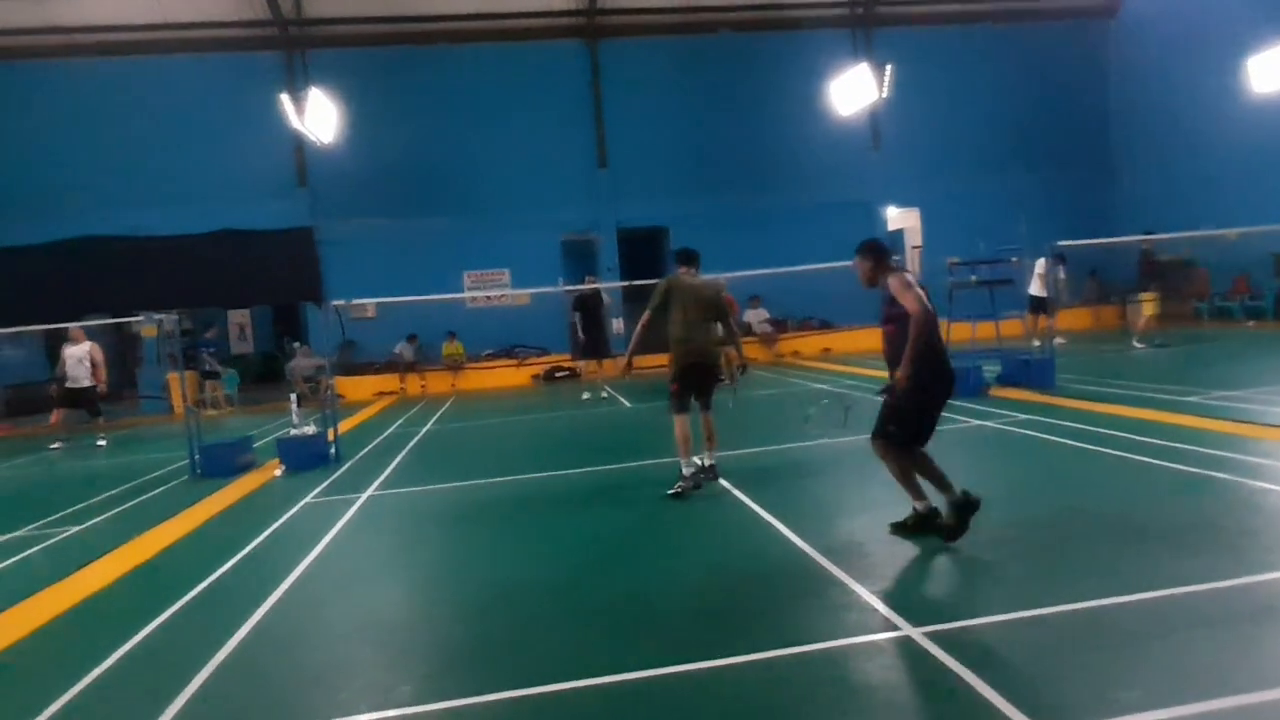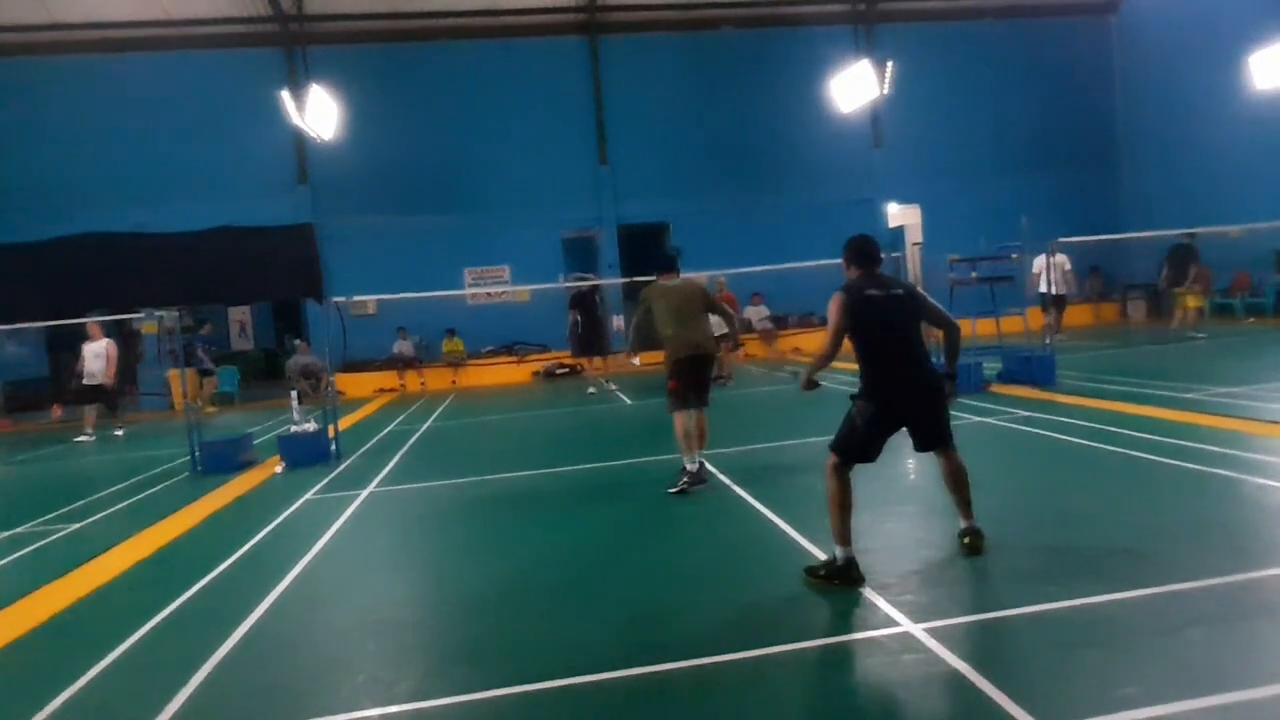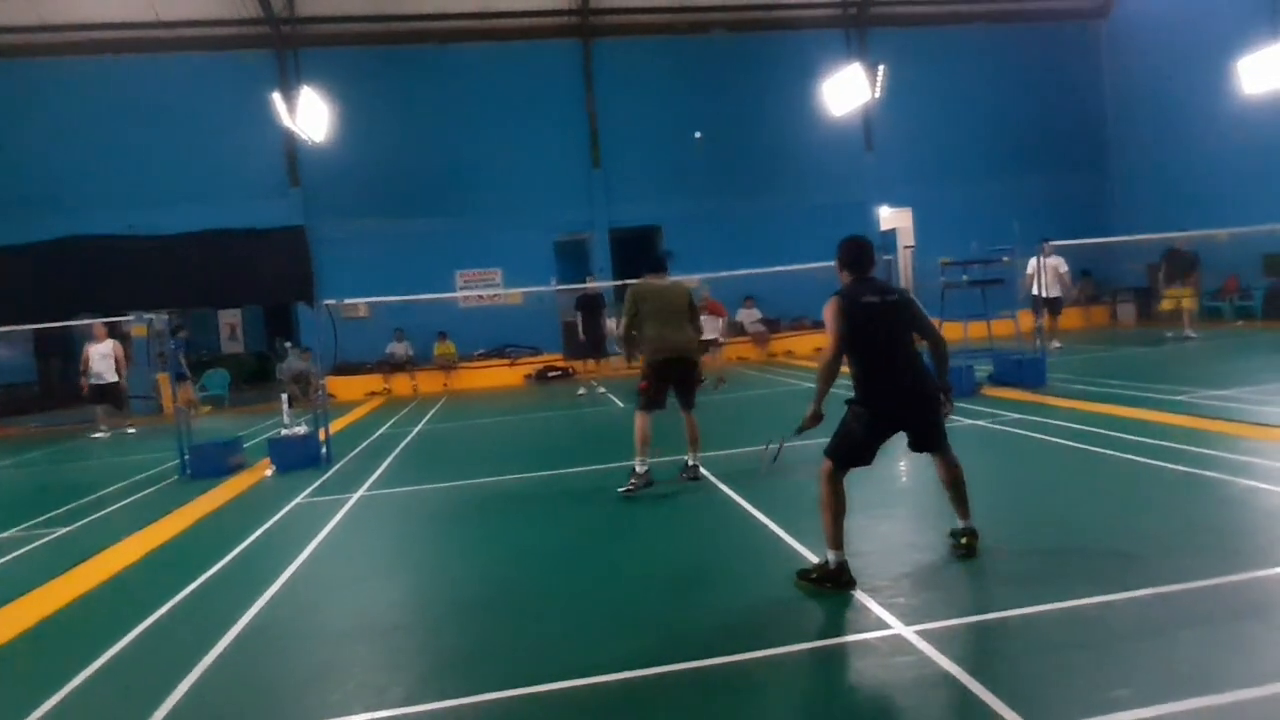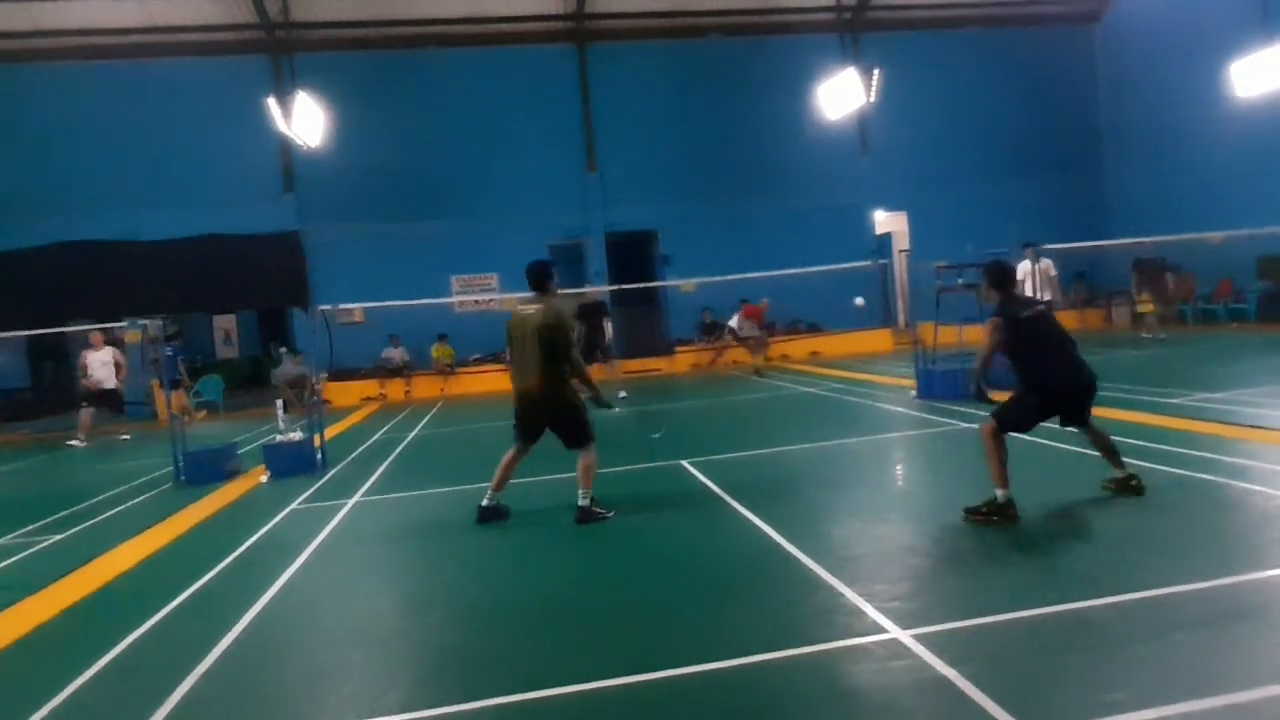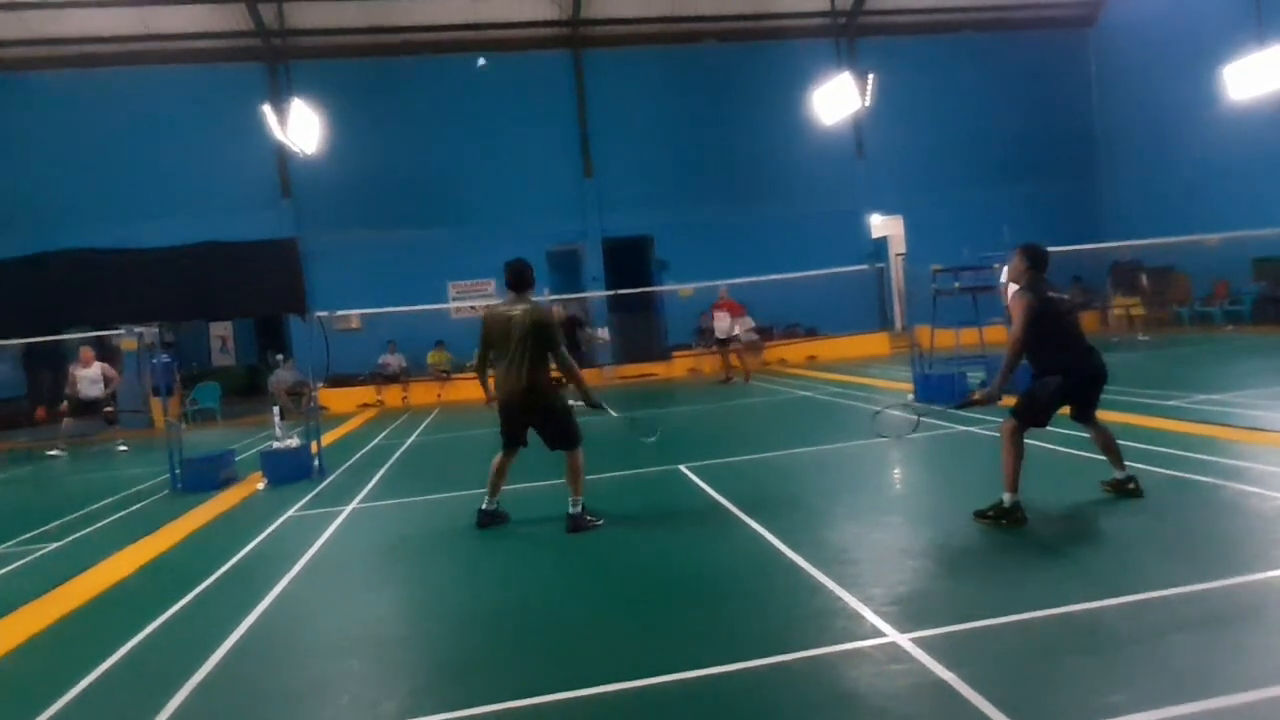
dt=1s
person 1, frame 1
left shoulder: (898, 280)
right shoulder: (892, 288)
left elbow: (923, 314)
left wrist: (907, 366)
right wrist: (901, 373)
left hip: (927, 379)
right hip: (911, 381)
left knee: (901, 446)
right knee: (883, 444)
left ankle: (957, 500)
right ankle: (925, 511)
person 1, frame 2
left shoulder: (844, 297)
right shoulder: (907, 291)
left elbow: (831, 348)
right elbow: (951, 328)
left wrist: (809, 374)
right wrist: (949, 376)
left hip: (879, 395)
right hip: (925, 387)
left knee: (837, 467)
right knee: (946, 451)
left ankle: (843, 561)
right ankle: (970, 530)
person 1, frame 3
left shoulder: (838, 303)
right shoulder: (900, 295)
left elbow: (833, 357)
right elbow: (937, 341)
left wrist: (816, 406)
right wrist: (942, 385)
left hip: (875, 400)
right hip: (920, 392)
left knee: (830, 472)
right knee: (942, 453)
left ankle: (835, 565)
right ankle: (965, 531)
person 1, frame 4
left shoulder: (997, 321)
right shoulder: (1039, 306)
left elbow: (984, 362)
left wrist: (978, 378)
left hip: (1045, 387)
right hip: (1082, 377)
left knee: (990, 430)
right knee: (1084, 425)
left ankle: (1002, 502)
right ankle: (1126, 477)
person 1, frame 5
left shoulder: (1023, 296)
right shoulder: (1054, 297)
left elbow: (1017, 343)
left wrist: (997, 386)
left hip: (1061, 373)
right hip: (1092, 365)
left knee: (1011, 428)
right knee: (1088, 420)
left ankle: (1010, 505)
right ankle: (1125, 479)
person 2, frame 1
left shoulder: (669, 284)
right shoulder: (713, 288)
left elbow: (644, 322)
right elbow: (730, 327)
left wrist: (629, 355)
right wrist: (741, 357)
left hip: (683, 356)
right hip: (710, 355)
left knee: (680, 414)
right knee: (705, 409)
left ankle: (688, 473)
right ankle: (709, 464)
person 2, frame 2
left shoulder: (650, 292)
right shoulder: (696, 287)
left elbow: (635, 325)
right elbow: (728, 314)
left wrist: (632, 348)
right wrist: (735, 338)
left hip: (679, 353)
right hip: (706, 349)
left knee: (680, 411)
right knee: (699, 408)
left ankle: (692, 469)
right ankle: (697, 462)
person 2, frame 3
left shoulder: (637, 290)
right shoulder: (683, 289)
left elbow: (625, 330)
right elbow: (697, 329)
left hip: (657, 355)
right hip: (687, 354)
left knee: (643, 412)
right knee: (688, 411)
left ankle: (641, 470)
right ankle: (693, 464)
person 2, frame 4
left shoulder: (515, 315)
right shoulder: (555, 314)
left elbow: (511, 360)
right elbow: (572, 360)
right wrist: (594, 390)
left hip: (525, 394)
right hip: (555, 392)
left knee: (520, 448)
right knee: (586, 444)
left ankle: (489, 504)
right ankle: (585, 505)
person 2, frame 5
left shoulder: (490, 315)
right shoulder: (541, 314)
left elbow: (481, 359)
right elbow: (562, 359)
left wrist: (487, 390)
right wrist: (586, 392)
left hip: (507, 396)
right hip: (540, 395)
left knee: (507, 451)
right knee: (573, 447)
left ankle: (488, 508)
right ankle: (576, 512)
